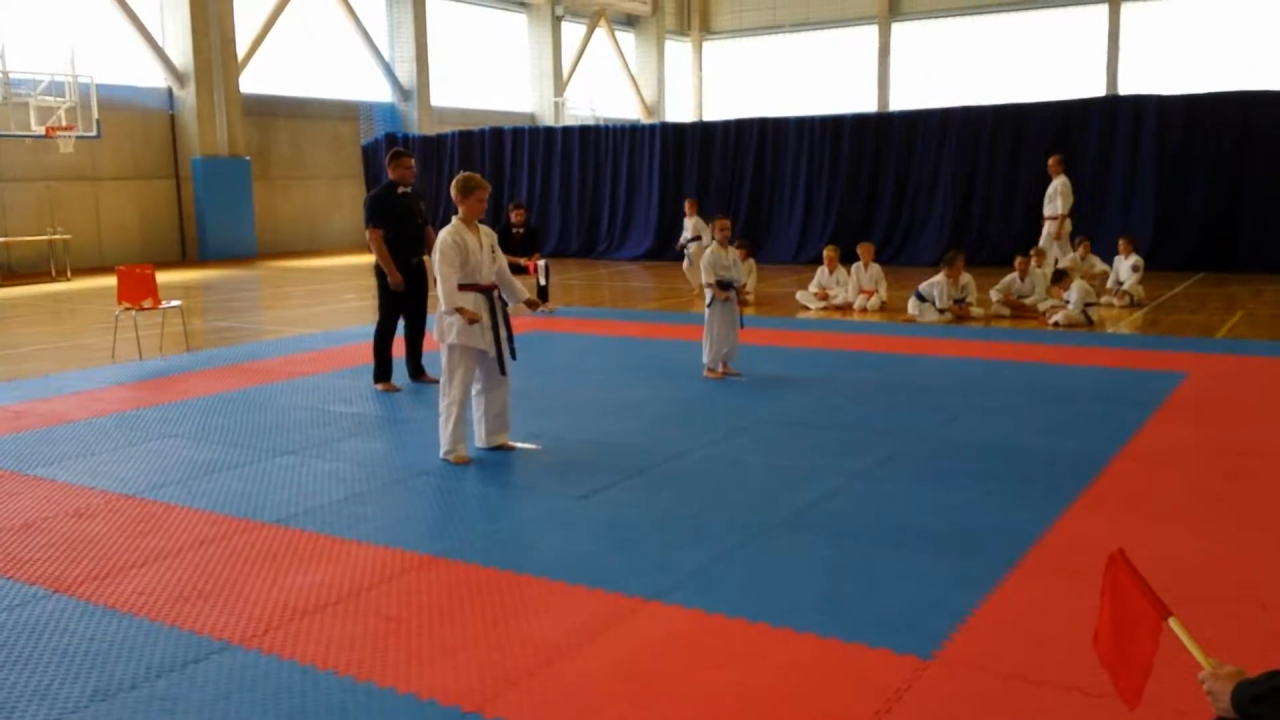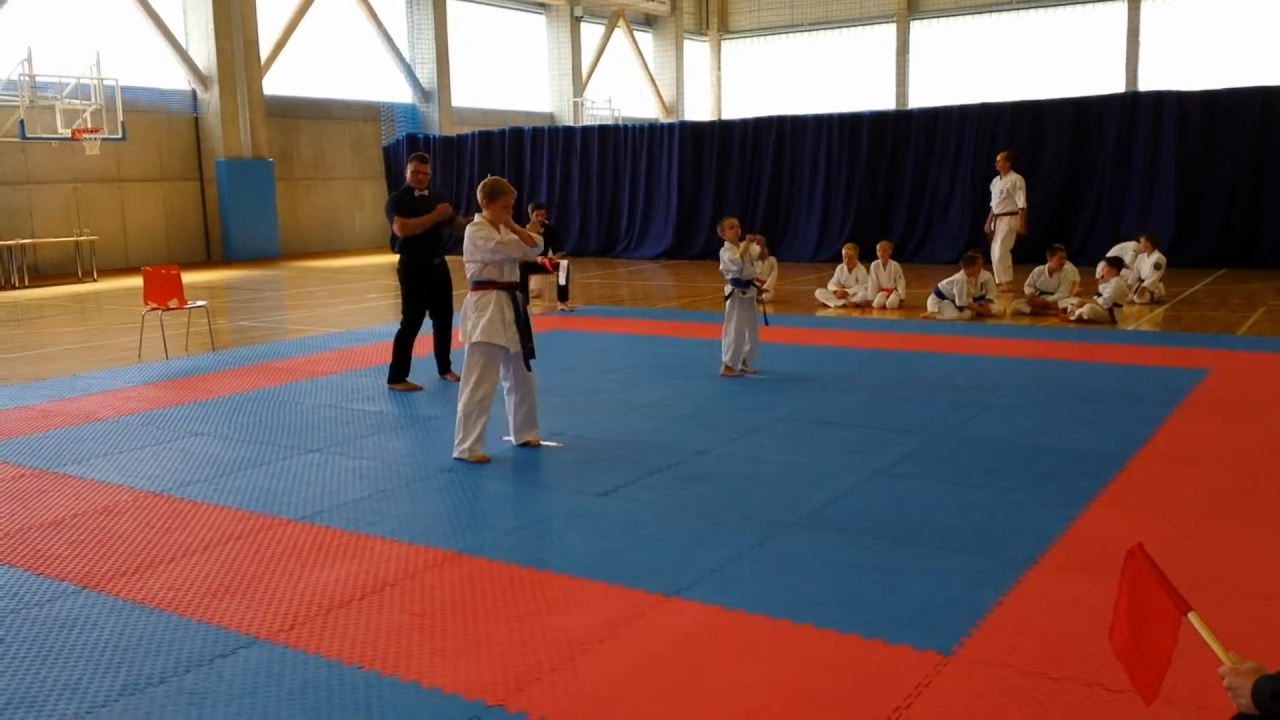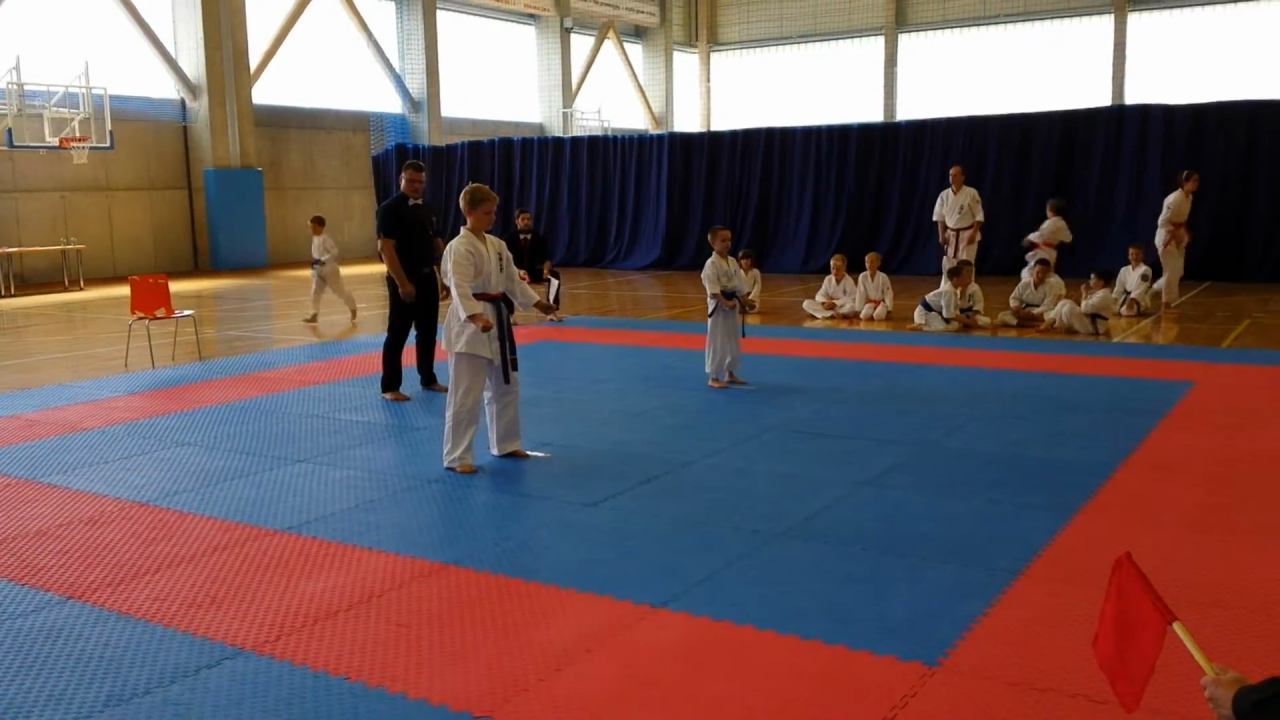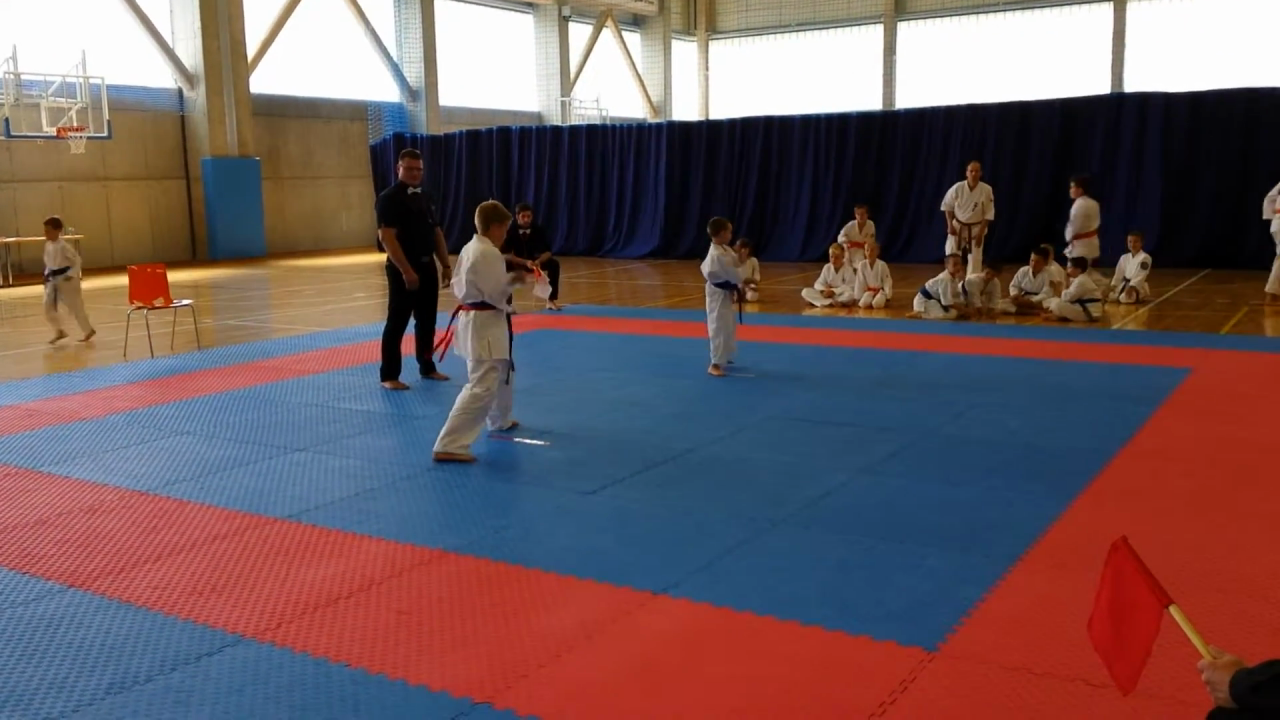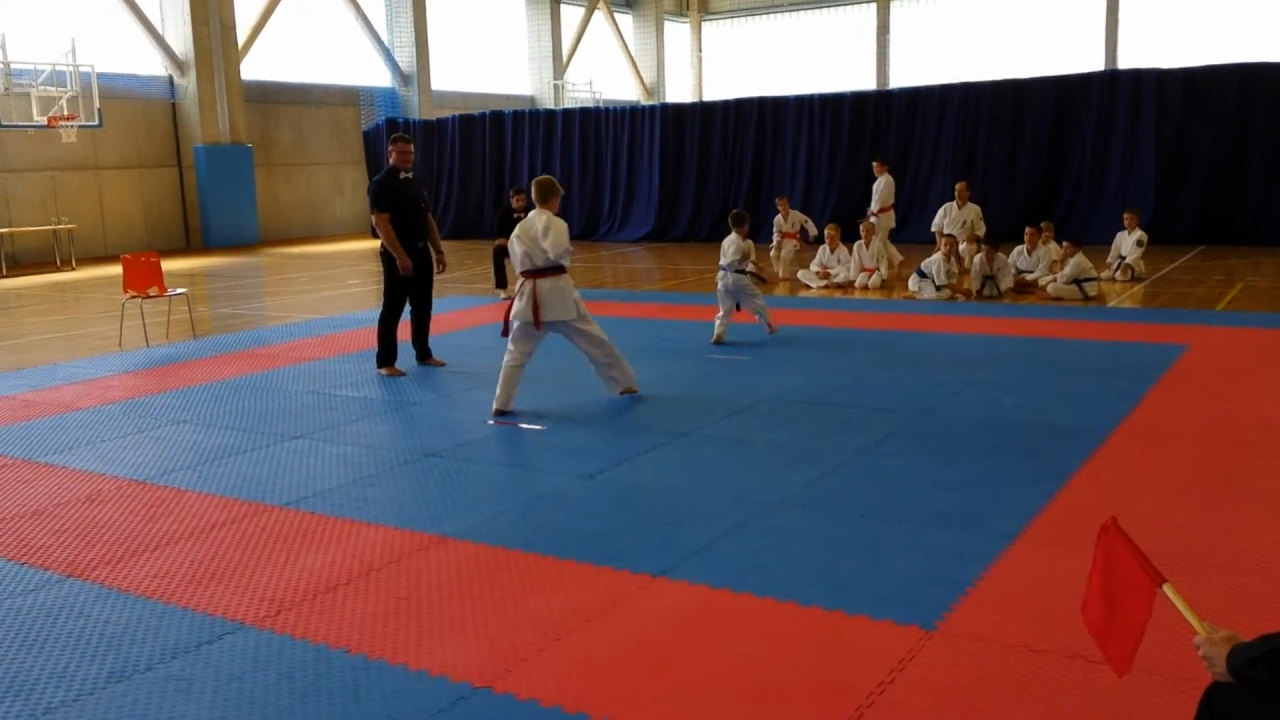
dt=1s
person 1, frame 1
left shoulder: (487, 235)
right shoulder: (450, 236)
left elbow: (502, 272)
right elbow: (446, 279)
left wrist: (524, 298)
right wrist: (461, 309)
left hip: (490, 310)
right hip: (461, 314)
left knee: (495, 379)
right knee: (459, 384)
left ankle: (492, 436)
right ankle: (452, 448)
person 1, frame 2
left shoulder: (507, 229)
right shoulder: (476, 231)
left elbow: (536, 246)
right elbow: (501, 250)
left wrist: (519, 229)
right wrist: (521, 236)
left hip: (511, 305)
right hip: (484, 308)
left knee: (521, 376)
right knee: (480, 382)
left ankle: (523, 433)
right ankle: (468, 447)
person 1, frame 3
left shoulder: (497, 245)
right shoulder: (460, 248)
left elbow: (512, 281)
right elbow: (460, 288)
left wrist: (538, 303)
right wrist: (476, 318)
left hip: (497, 320)
right hip: (469, 324)
left knee: (506, 387)
right knee: (466, 393)
left ankle: (505, 443)
right ankle: (457, 457)
person 1, frame 4
left shoulder: (471, 249)
right shoulder: (488, 252)
right elbow: (494, 291)
left wrist: (511, 278)
right wrist: (506, 296)
left hip: (475, 318)
right hip: (484, 324)
left knee: (502, 374)
right knee: (481, 388)
left ankle: (500, 420)
right ankle: (448, 446)
person 1, frame 5
left shoulder: (521, 227)
right shoulder: (555, 223)
left elbow: (517, 258)
right elbow: (558, 252)
right wrist: (566, 255)
left hip: (529, 290)
right hip: (559, 288)
left knee: (517, 351)
right knee: (593, 341)
left ankle: (501, 404)
right ankle: (624, 383)
person 2, frame 1
left shoulder: (415, 197)
right shoulder: (378, 198)
left elbow: (427, 232)
right elbow: (374, 239)
right wrist: (391, 272)
left hip: (416, 267)
right hip: (392, 270)
left knee: (417, 321)
right knee: (388, 323)
left ankle: (416, 370)
right ankle: (381, 377)
person 2, frame 2
left shoulder: (435, 199)
right shoulder: (398, 200)
left elbow: (456, 224)
right elbow: (401, 229)
left wrist: (469, 223)
right wrist: (435, 217)
left hip: (438, 265)
right hip: (413, 268)
left knee: (444, 318)
right knee: (411, 323)
left ankle: (444, 368)
right ankle: (396, 377)
person 2, frame 3
left shoulder: (426, 209)
right shoulder: (390, 209)
left elbow: (436, 243)
right elbow: (385, 249)
right wrist: (402, 283)
left hip: (427, 277)
right hip: (404, 280)
left knee: (428, 331)
right knee: (398, 333)
left ankle: (428, 379)
right ankle: (390, 387)
person 2, frame 4
left shoulder: (424, 197)
right shoulder: (389, 198)
left elbow: (436, 233)
right elbow: (386, 238)
left wrist: (445, 265)
right wrist: (406, 270)
left hip: (427, 267)
right hip: (403, 269)
left knee: (427, 320)
right knee: (397, 322)
left ankle: (427, 368)
right ankle: (389, 375)
person 2, frame 5
left shoulder: (415, 182)
right shoulder: (381, 184)
left elbow: (428, 219)
right elbow: (380, 223)
left wrist: (438, 251)
right wrist: (400, 256)
left hip: (421, 253)
right hip: (397, 255)
left knee: (422, 306)
right knee: (393, 308)
left ankle: (423, 354)
right ankle: (385, 362)
